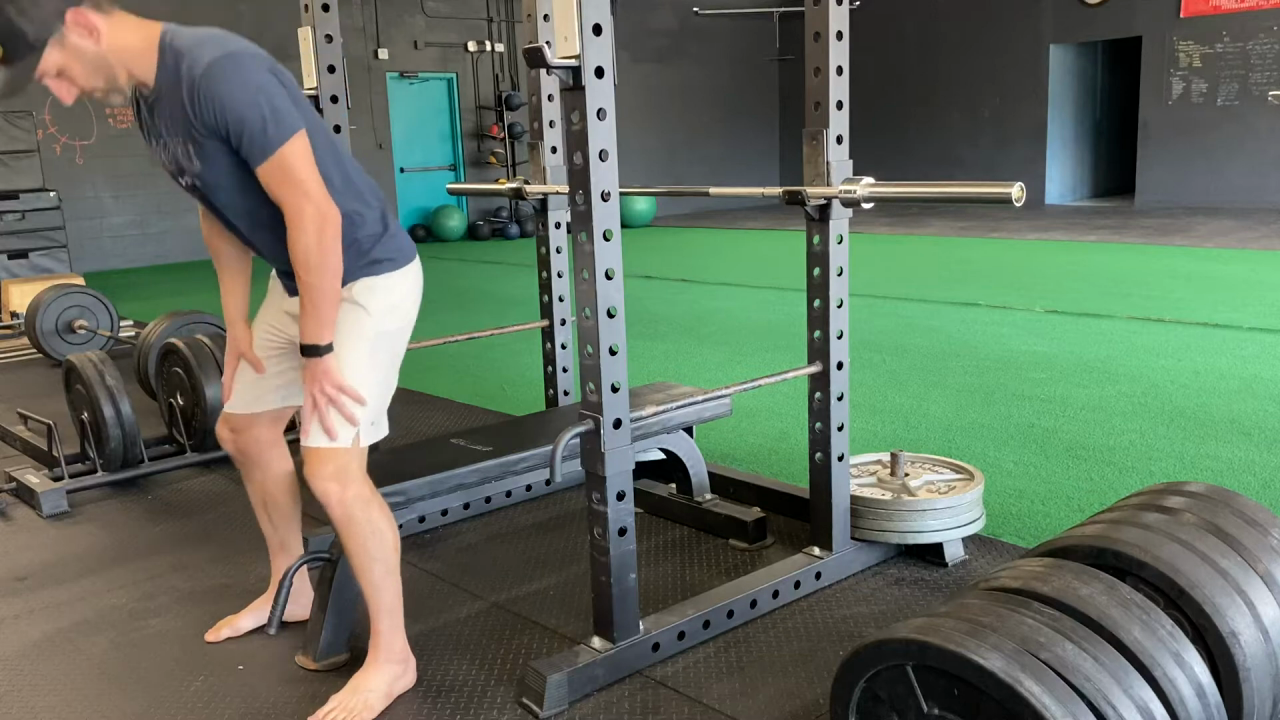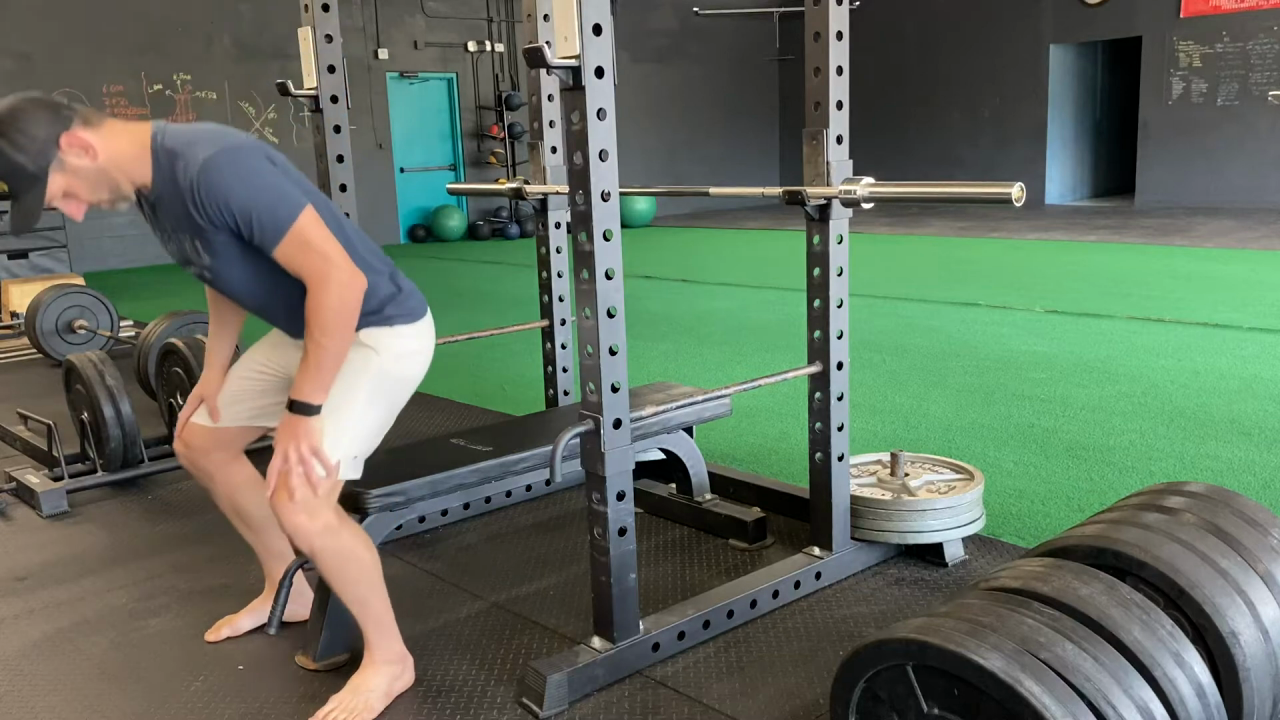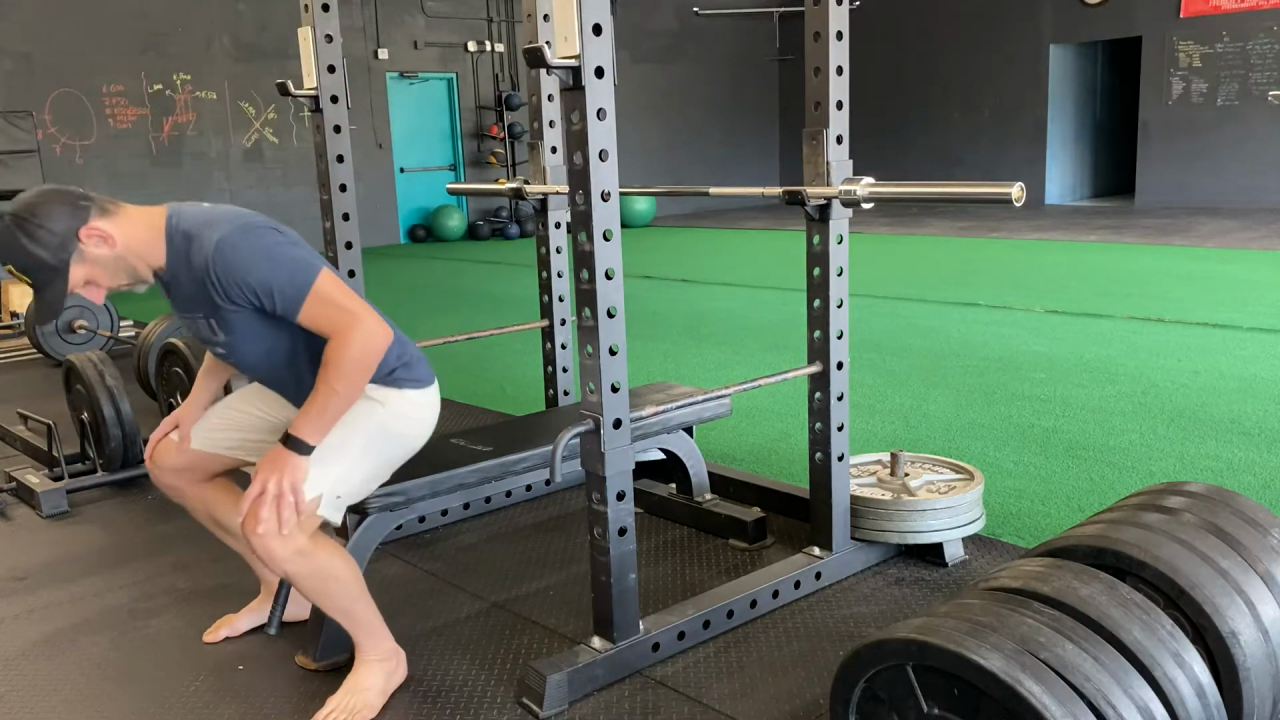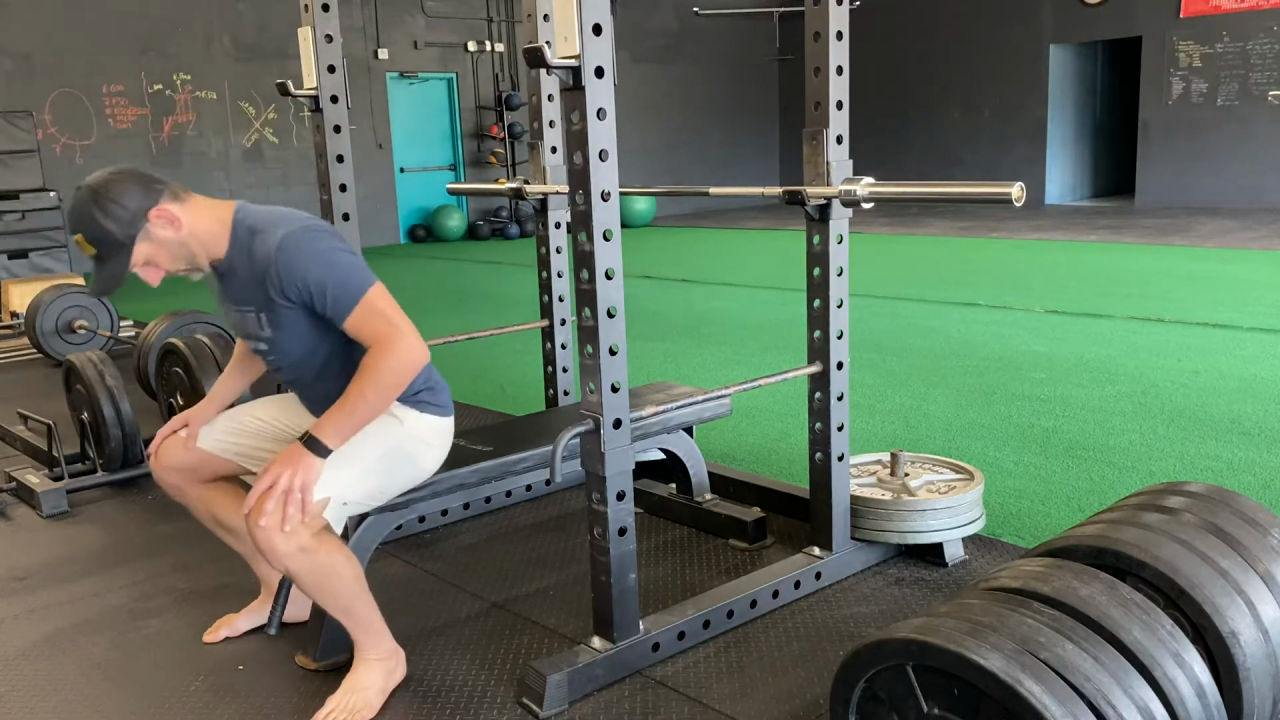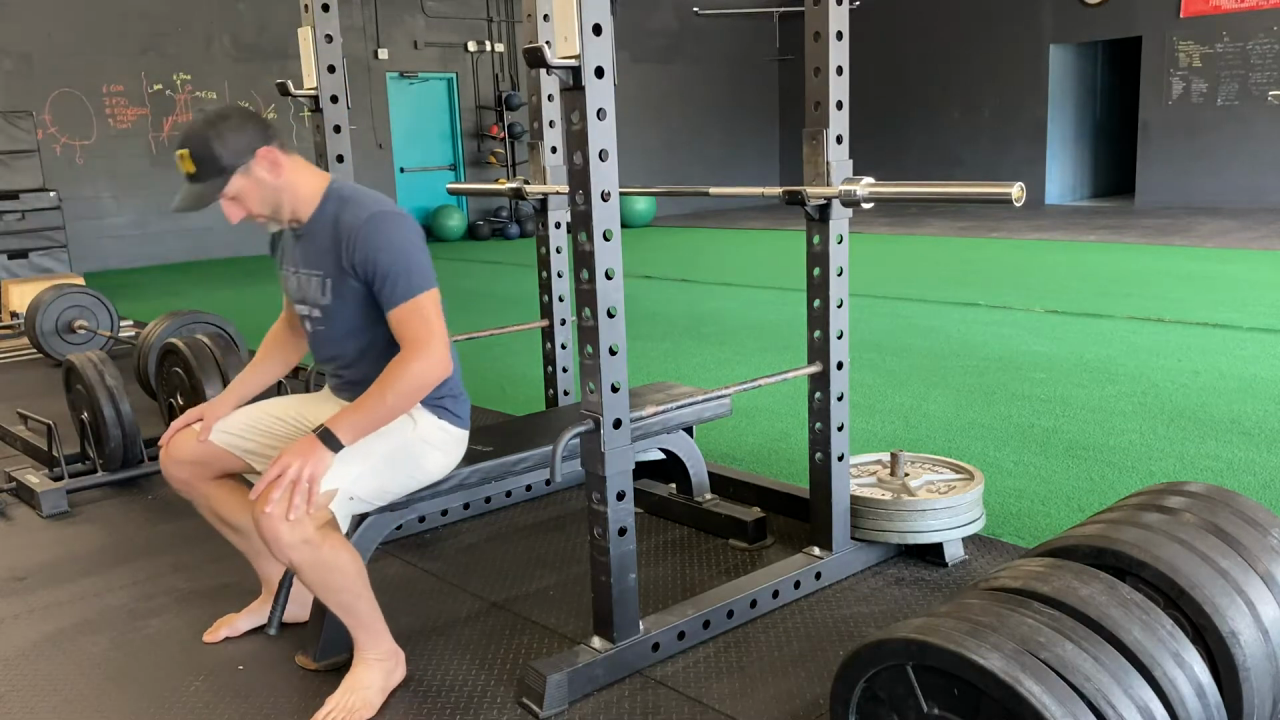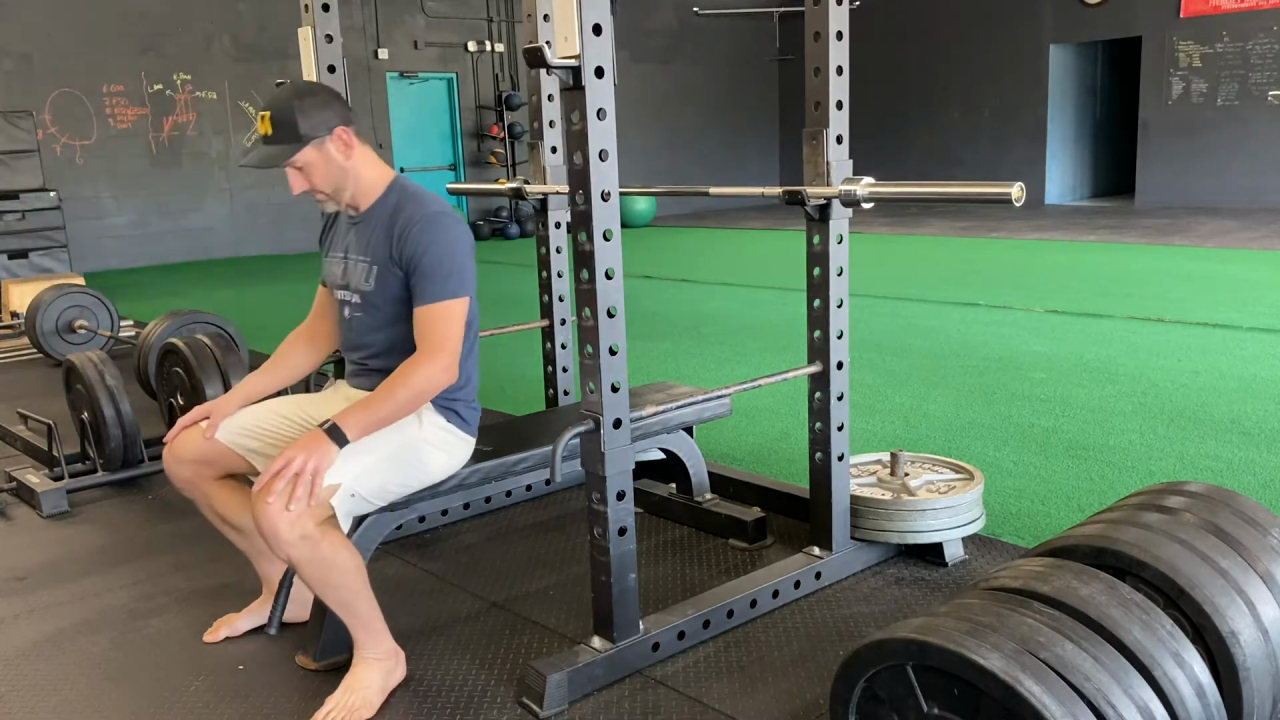
dt=0.3s
person 1, frame 1
left shoulder: (217, 71)
right shoulder: (147, 96)
left elbow: (314, 210)
left wrist: (317, 349)
right wrist: (238, 321)
left hip: (371, 276)
right hip: (299, 282)
left knee: (332, 467)
right knee: (244, 430)
left ankle: (392, 657)
right ankle: (291, 588)
person 1, frame 2
left shoulder: (213, 166)
right shoulder: (149, 181)
left elbow: (340, 279)
left wrist: (303, 409)
right wrist: (215, 368)
left hip: (379, 329)
right hip: (308, 328)
left knee: (297, 499)
right knee: (199, 441)
left ankle: (388, 658)
right ankle: (286, 591)
person 1, frame 3
left shoulder: (225, 245)
right shoulder: (166, 251)
left elbow: (366, 331)
left wrist: (295, 447)
right wrist: (199, 401)
left hip: (386, 393)
left knee: (268, 525)
right knee: (169, 460)
left ankle: (380, 655)
right ankle: (281, 592)
person 1, frame 4
left shoulder: (289, 246)
right shoulder: (219, 249)
left elbow: (405, 347)
left wrist: (313, 448)
right wrist: (212, 405)
left hip: (405, 414)
right hip: (328, 403)
left knee: (273, 519)
right knee: (173, 459)
left ankle: (380, 654)
right ankle: (283, 590)
person 1, frame 5
left shoulder: (374, 227)
right shoulder: (288, 231)
left elbow: (429, 360)
left wrist: (327, 440)
right wrist: (226, 400)
left hip: (420, 419)
right hip: (342, 401)
left knee: (281, 510)
right knee: (182, 454)
left ankle: (379, 654)
right ankle: (283, 587)
person 1, frame 6
left shoulder: (429, 225)
right shoulder: (339, 221)
left elbow: (438, 365)
right elbow: (321, 330)
left wrist: (333, 436)
right wrist: (234, 400)
left hip: (428, 418)
right hip: (354, 396)
left knee: (282, 507)
right knee: (186, 455)
left ankle: (379, 653)
right ankle: (284, 588)
